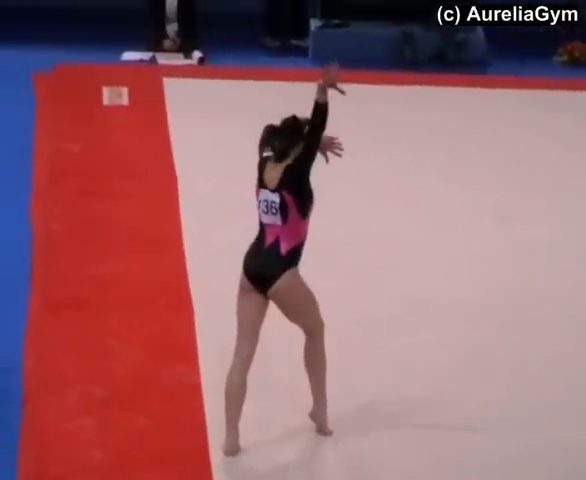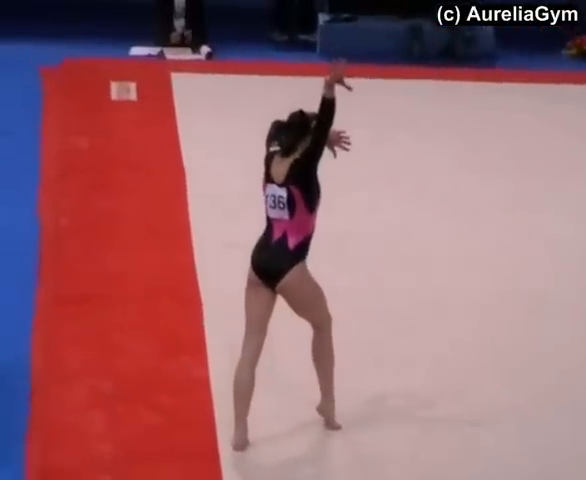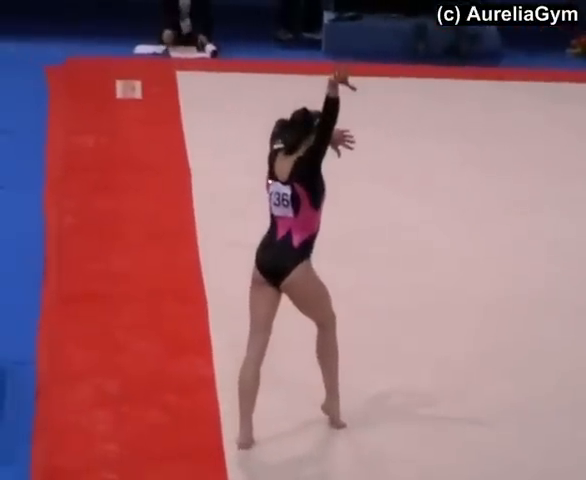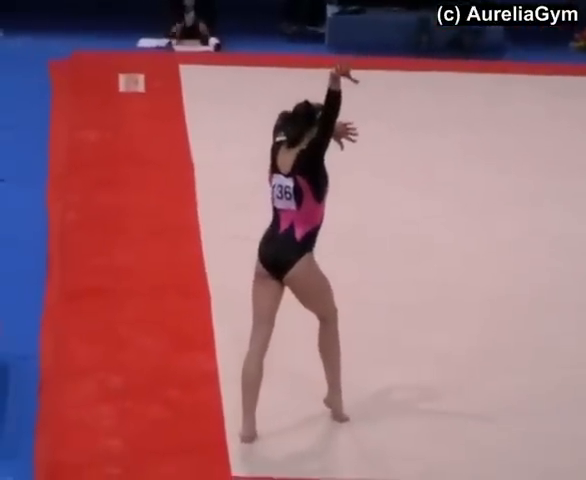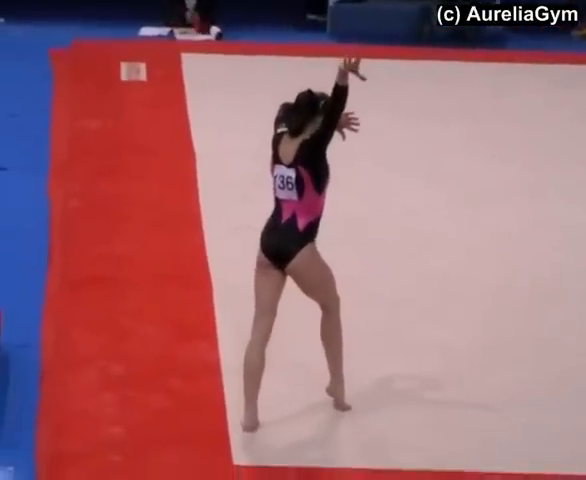
dt=0.4s
person 1, frame 1
left shoulder: (265, 166)
right shoulder: (296, 174)
left elbow: (272, 133)
right elbow: (314, 137)
left wrist: (315, 140)
right wrist: (323, 92)
left hip: (252, 266)
right hip: (280, 272)
left knee: (242, 353)
right knee: (315, 331)
left ankle: (231, 437)
right ankle: (320, 411)
person 1, frame 2
left shoulder: (271, 160)
right shoulder: (302, 169)
left elbow: (285, 130)
right elbow: (321, 131)
left wrist: (322, 136)
right wrist: (330, 87)
left hip: (260, 261)
right hip: (288, 266)
left knee: (250, 347)
right knee: (322, 324)
left ankle: (239, 432)
right ankle: (327, 405)
person 1, frame 3
left shoulder: (275, 159)
right shoulder: (307, 167)
left elbow: (290, 130)
right elbow: (324, 133)
left wrist: (328, 136)
right wrist: (334, 89)
left hip: (264, 260)
right hip: (292, 265)
left knee: (255, 346)
right knee: (327, 323)
left ankle: (245, 430)
right ankle: (332, 404)
person 1, frame 4
left shoulder: (278, 151)
right shoulder: (310, 159)
left elbow: (292, 123)
right elbow: (325, 124)
left wrist: (330, 130)
right wrist: (335, 83)
left hip: (267, 252)
right hip: (295, 257)
left knee: (258, 339)
right knee: (329, 317)
left ankle: (248, 424)
right ankle: (335, 397)
person 1, frame 5
left shoulder: (280, 141)
right shoulder: (312, 149)
left elbow: (297, 117)
right elbow: (330, 118)
left wrist: (333, 121)
right wrist: (343, 79)
left hip: (270, 241)
right hip: (297, 247)
left knee: (260, 328)
right knee: (331, 307)
left ankle: (249, 413)
right ankle: (337, 387)
